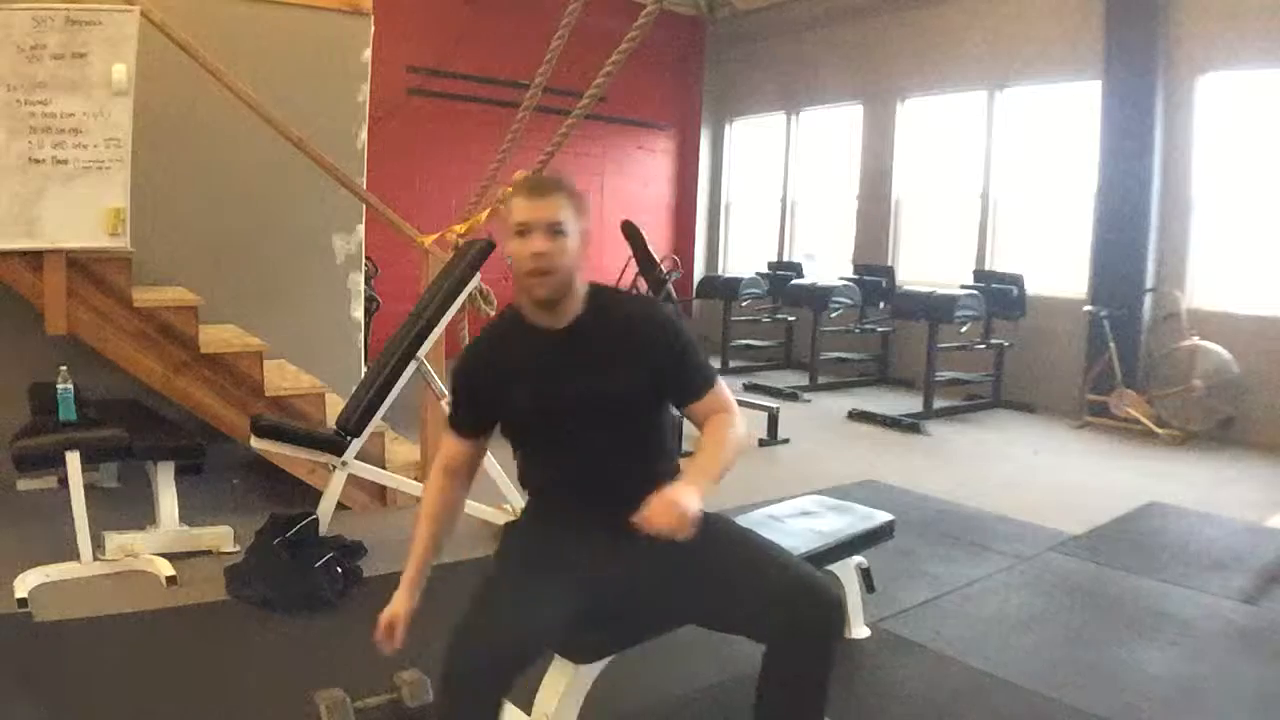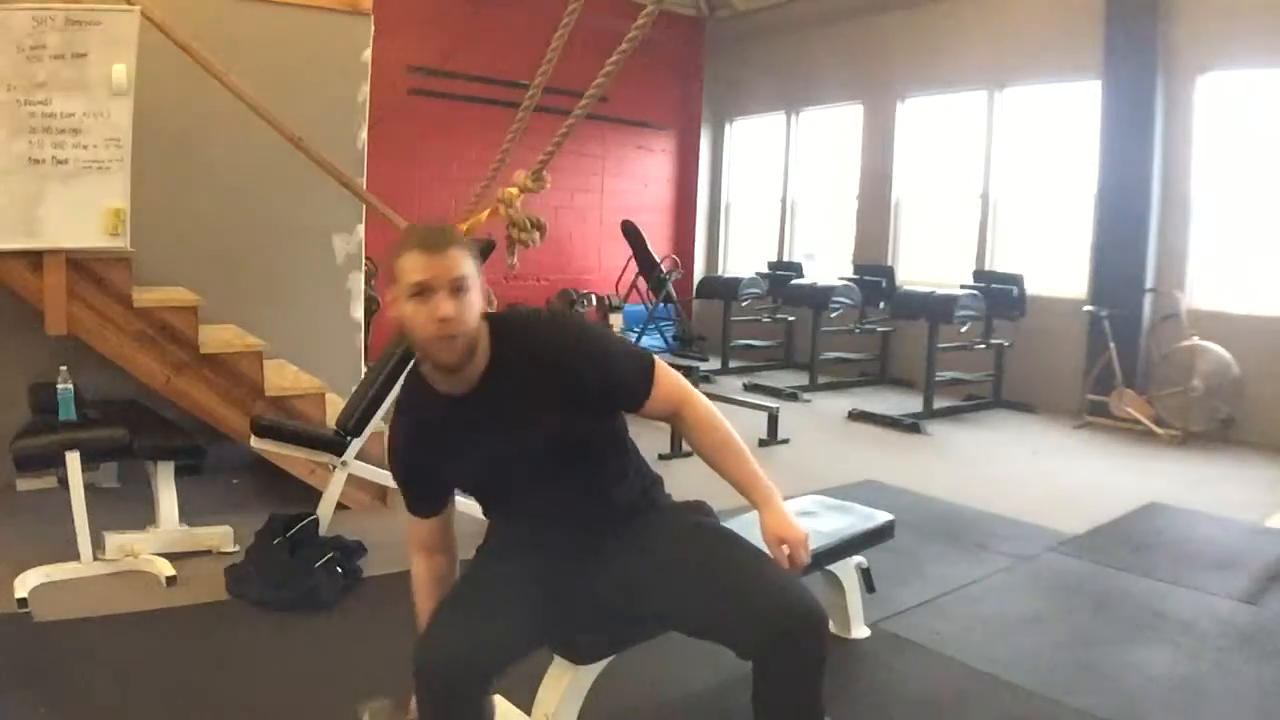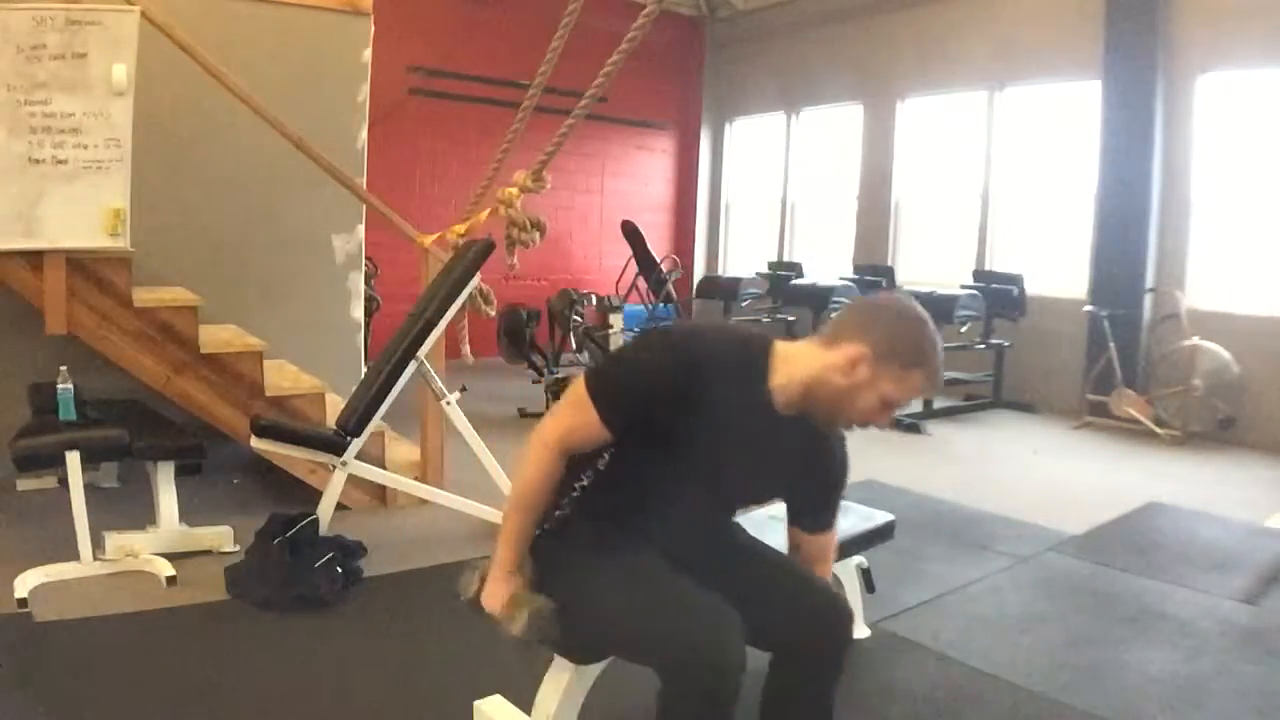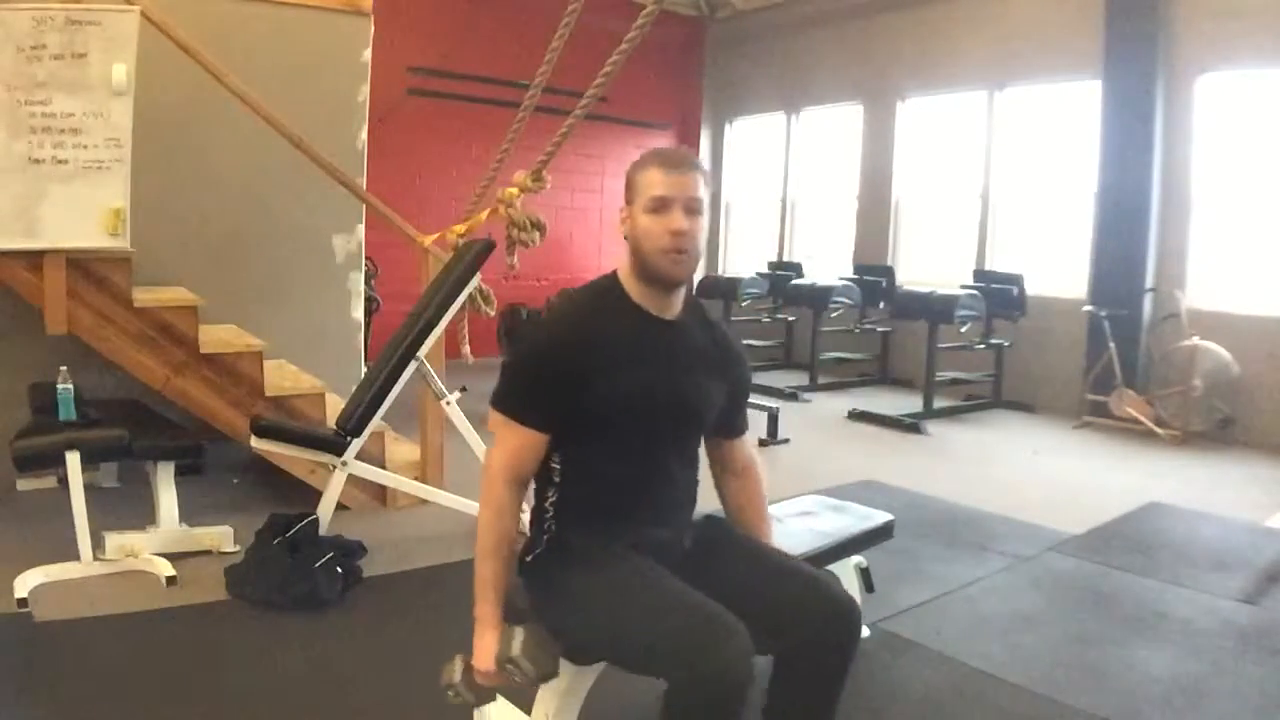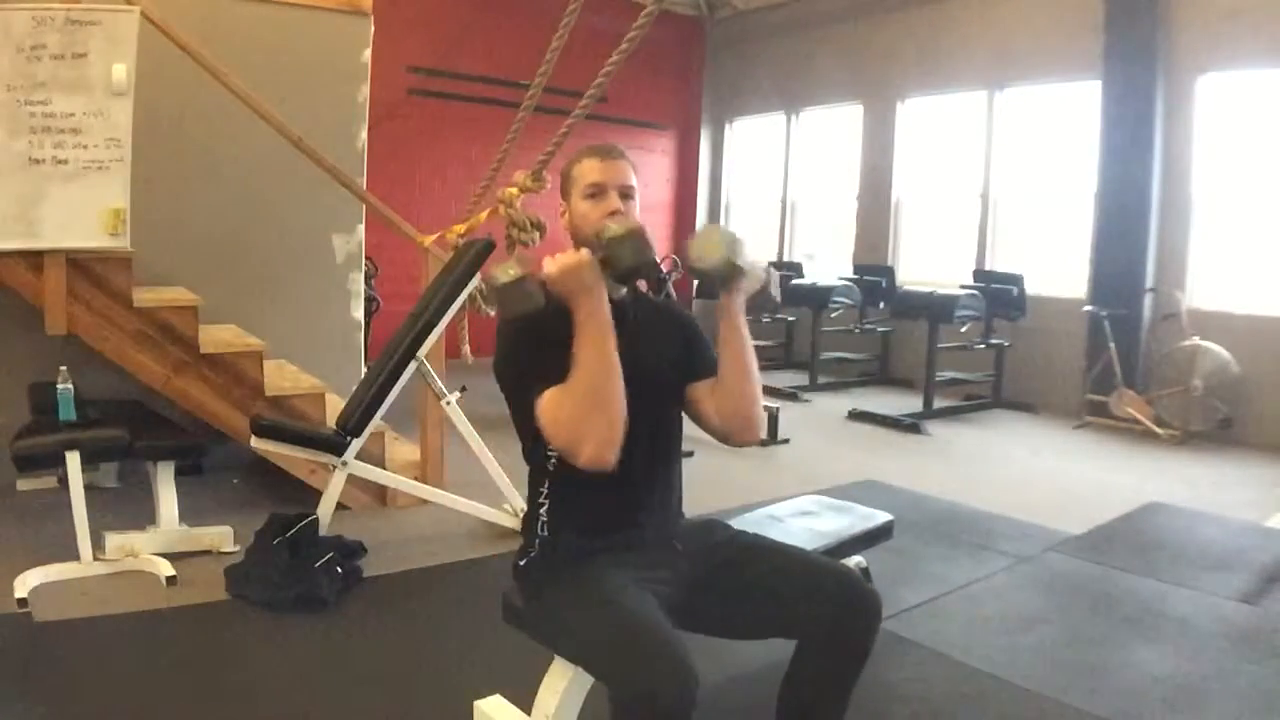
dt=1s
person 1, frame 1
left shoulder: (642, 324)
right shoulder: (489, 356)
left elbow: (722, 417)
right elbow: (452, 467)
left wrist: (688, 485)
right wrist: (410, 586)
left hip: (659, 530)
right hip: (558, 539)
left knee: (813, 605)
right knee: (481, 648)
person 1, frame 2
left shoulder: (559, 347)
right shoulder: (415, 426)
left elbow: (683, 404)
right elbow: (431, 549)
left wrist: (768, 504)
right wrist: (433, 648)
left hip: (638, 528)
right hip: (531, 552)
left knee: (794, 619)
right knee: (446, 664)
person 1, frame 3
left shoulder: (818, 446)
right shoulder: (691, 362)
left elbow: (812, 558)
right elbow: (554, 438)
right wrist: (505, 570)
right hip: (587, 547)
left knee: (823, 621)
right knee: (708, 646)
person 1, frame 4
left shoulder: (717, 348)
right shoulder: (565, 334)
left elbow: (735, 466)
right elbow: (504, 478)
left wrist: (766, 580)
right wrist: (489, 622)
left hip: (681, 541)
right hip: (579, 557)
left knee: (829, 617)
right knee: (717, 652)
person 1, frame 5
left shoulder: (666, 321)
right shoulder: (532, 324)
left elbow: (742, 427)
right elbow: (595, 447)
left wrist: (732, 304)
right wrist: (587, 305)
left hip: (673, 541)
right hip: (576, 561)
left knee: (849, 604)
